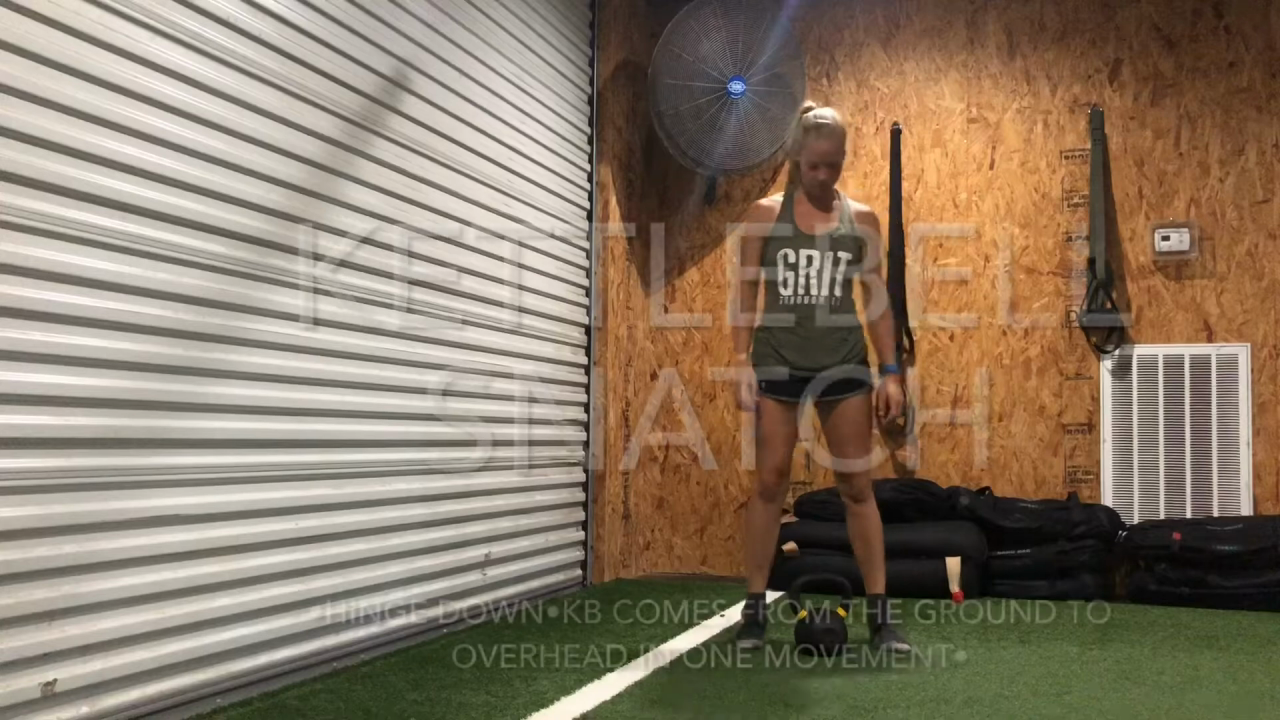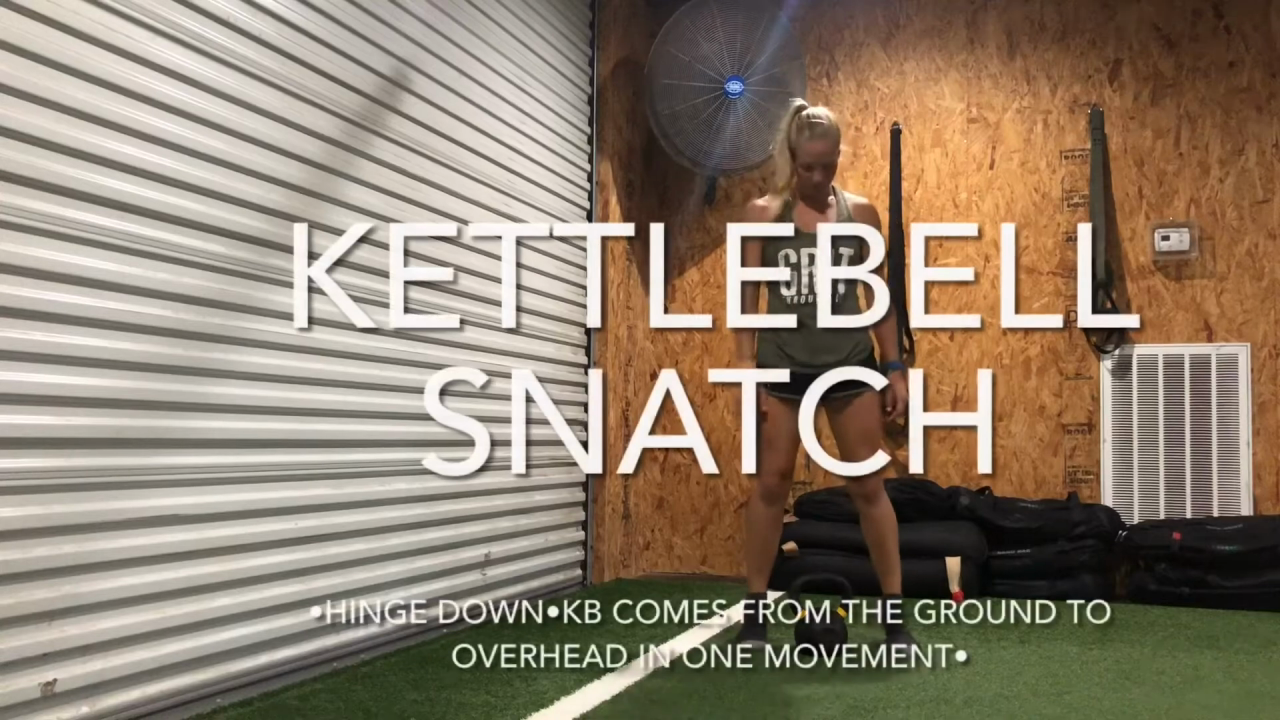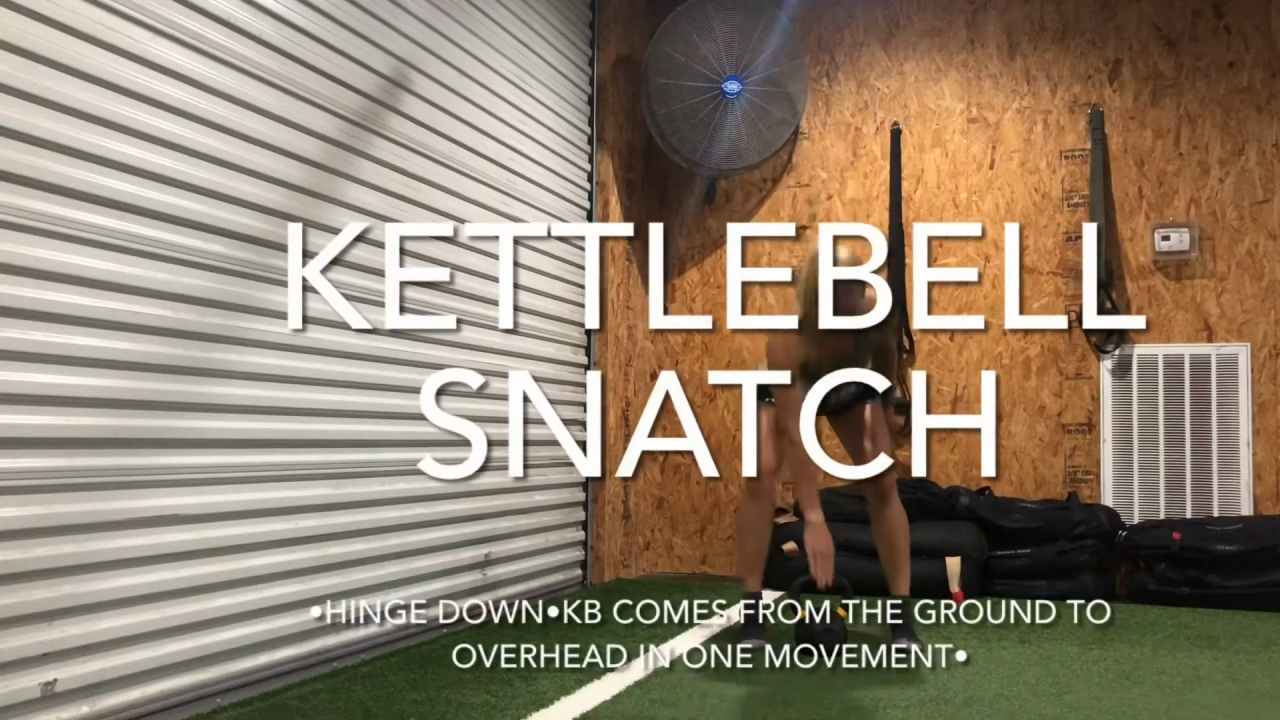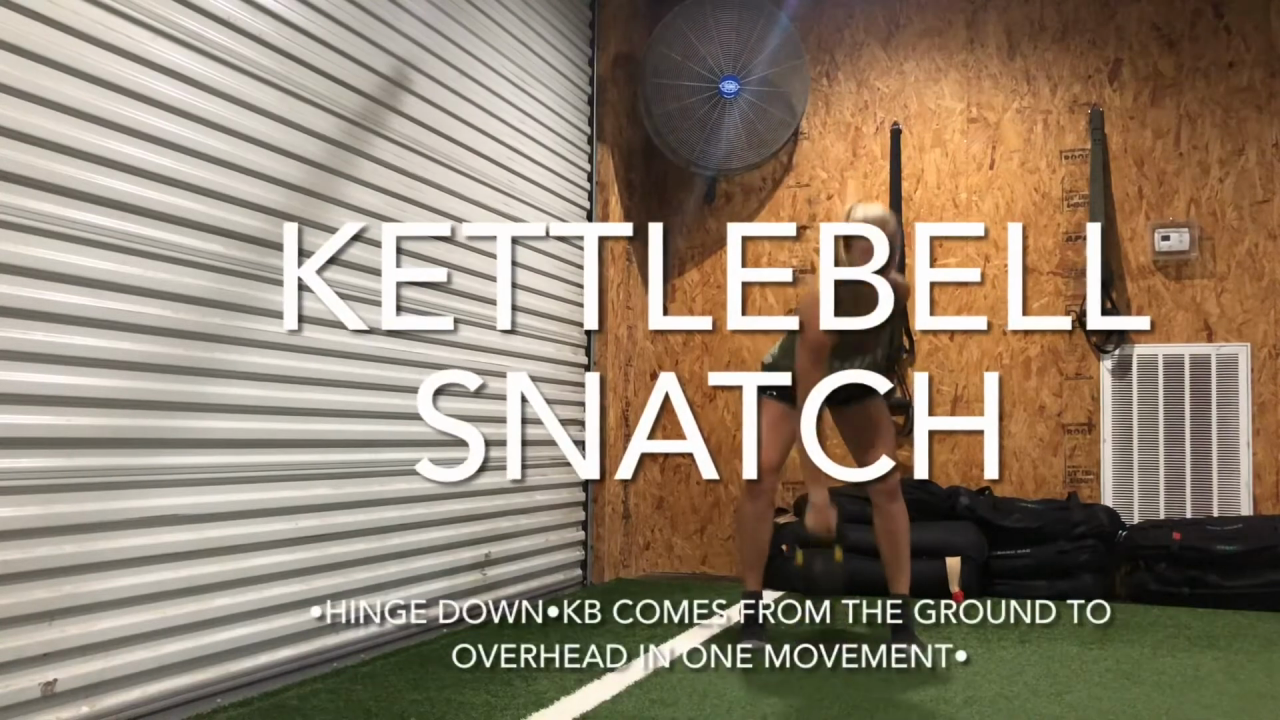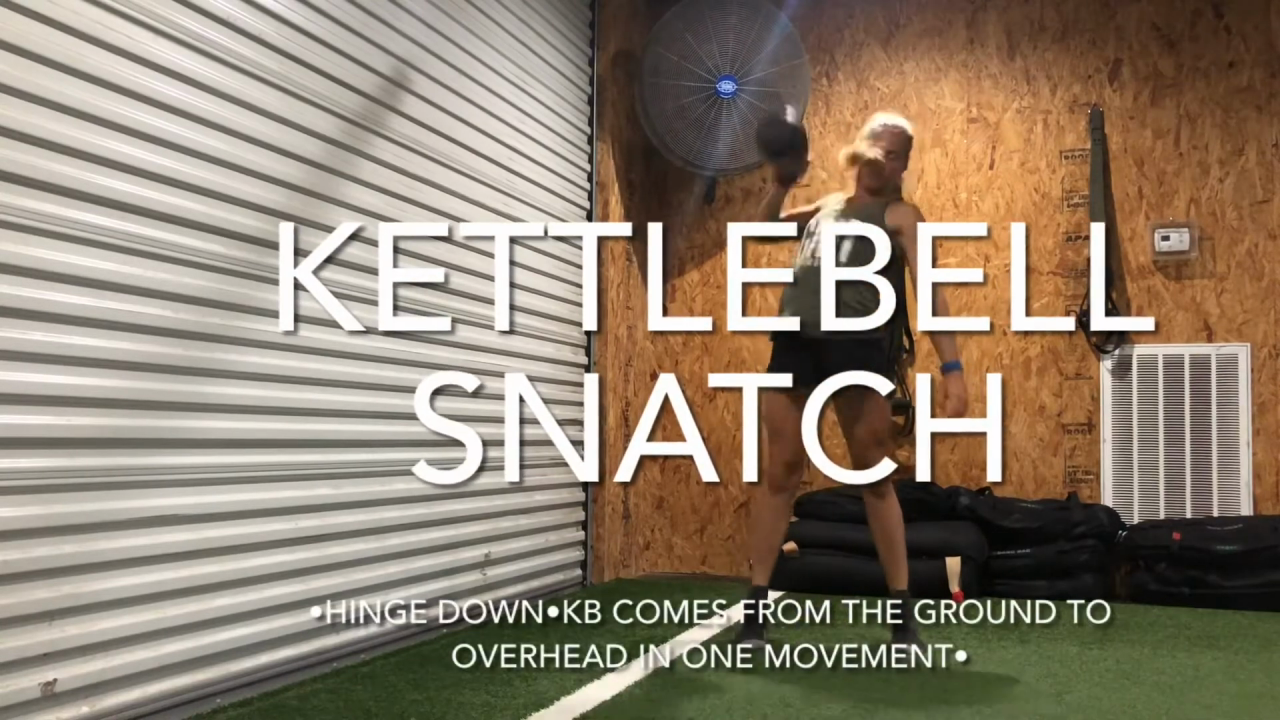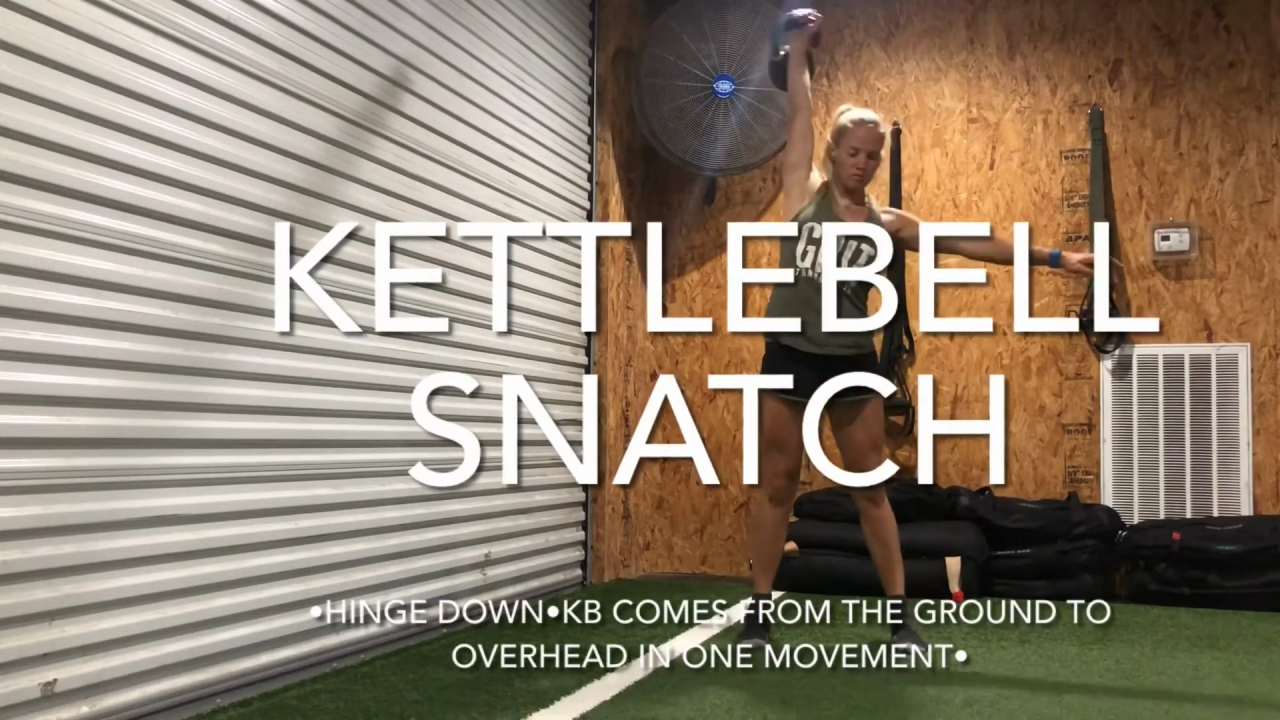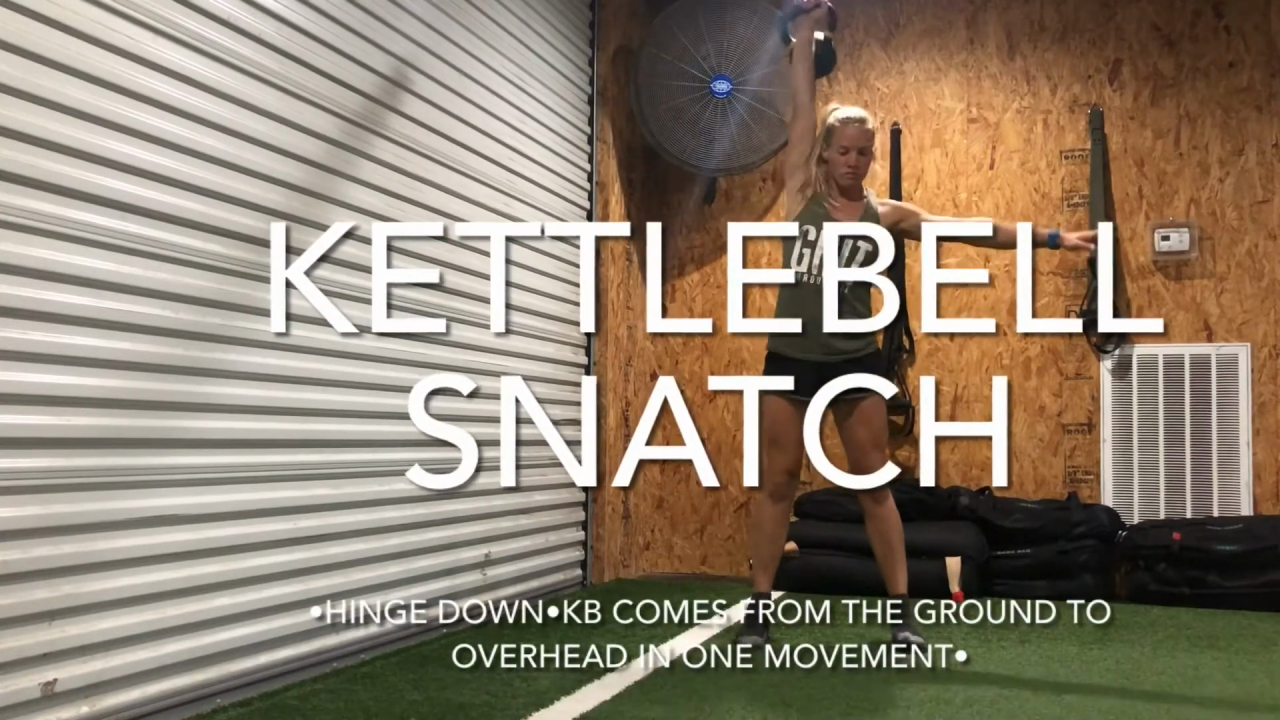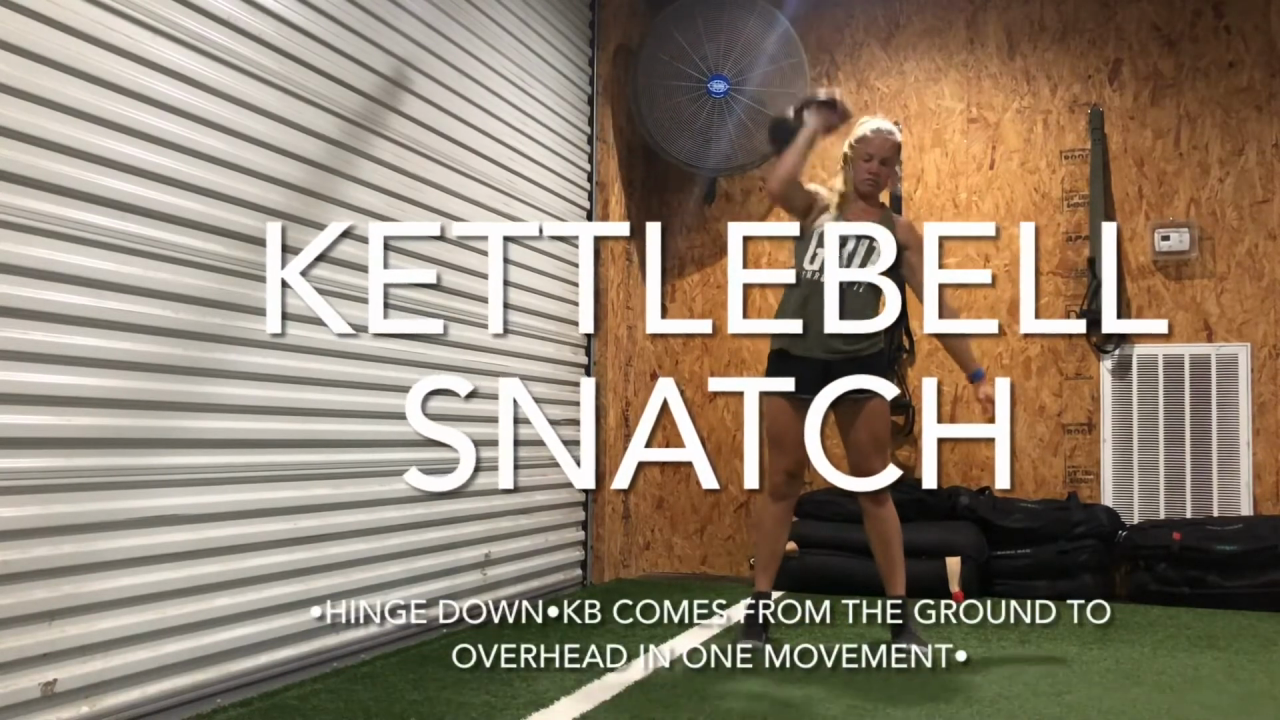
dt=0.5s
person 1, frame 1
left shoulder: (862, 220)
right shoulder: (766, 214)
left elbow: (875, 298)
right elbow: (746, 291)
left wrist: (890, 370)
right wrist: (742, 360)
left hip: (843, 366)
right hip: (778, 363)
left knee: (856, 485)
right knee: (770, 482)
left ankle: (879, 611)
right ankle: (755, 608)
person 1, frame 2
left shoulder: (861, 212)
right shoulder: (763, 213)
left elbow: (879, 294)
right elbow: (746, 294)
left wrist: (894, 368)
right wrist: (745, 365)
left hip: (849, 363)
right hip: (782, 363)
left knee: (868, 485)
right knee: (771, 484)
left ankle: (894, 614)
right ankle: (755, 609)
person 1, frame 3
left shoulder: (878, 312)
right shoulder: (788, 332)
left elbow: (885, 369)
right elbow: (795, 434)
left wrist: (883, 417)
right wrist: (813, 520)
left hip: (849, 391)
right hip: (783, 390)
left knee: (882, 479)
right knee: (762, 473)
left ankle: (901, 615)
right ankle: (752, 611)
person 1, frame 4
left shoulder: (899, 293)
right shoulder: (822, 301)
right elbow: (809, 408)
left wrist: (883, 377)
right wrist: (817, 495)
left hip: (854, 383)
right hip: (790, 380)
left knee: (886, 483)
right knee: (761, 472)
left ankle: (901, 613)
right ankle: (752, 610)
person 1, frame 5
left shoulder: (901, 216)
right shoulder: (828, 206)
left elbow: (929, 291)
right elbow: (765, 226)
left wrist: (951, 369)
right wrist: (779, 184)
left hip: (859, 351)
right hip: (794, 346)
left knee: (876, 480)
right knee: (780, 475)
left ankle: (902, 611)
right ankle: (756, 605)
person 1, frame 6
left shoulder: (889, 223)
right shoulder: (804, 190)
left elbow: (969, 243)
right elbow: (800, 112)
left wrist: (1053, 257)
right wrist: (797, 47)
left hip: (853, 361)
right hip: (789, 355)
left knee: (870, 488)
right knee: (776, 484)
left ankle: (898, 611)
right ankle: (759, 607)
person 1, frame 7
left shoulder: (886, 215)
right shoulder: (801, 192)
left elbow: (972, 229)
right elbow: (801, 110)
left wrist: (1051, 236)
left hip: (857, 360)
right hip: (790, 358)
left knee: (874, 485)
right knee: (778, 481)
left ankle: (901, 610)
right ankle: (759, 605)
person 1, frame 8
left shoulder: (901, 230)
right shoulder: (816, 206)
left elbow: (937, 306)
right elbow: (776, 185)
left wrist: (977, 375)
right wrist: (811, 128)
left hip: (861, 360)
right hip: (794, 356)
left knee: (874, 486)
right knee: (781, 481)
left ankle: (899, 613)
right ankle: (759, 606)
